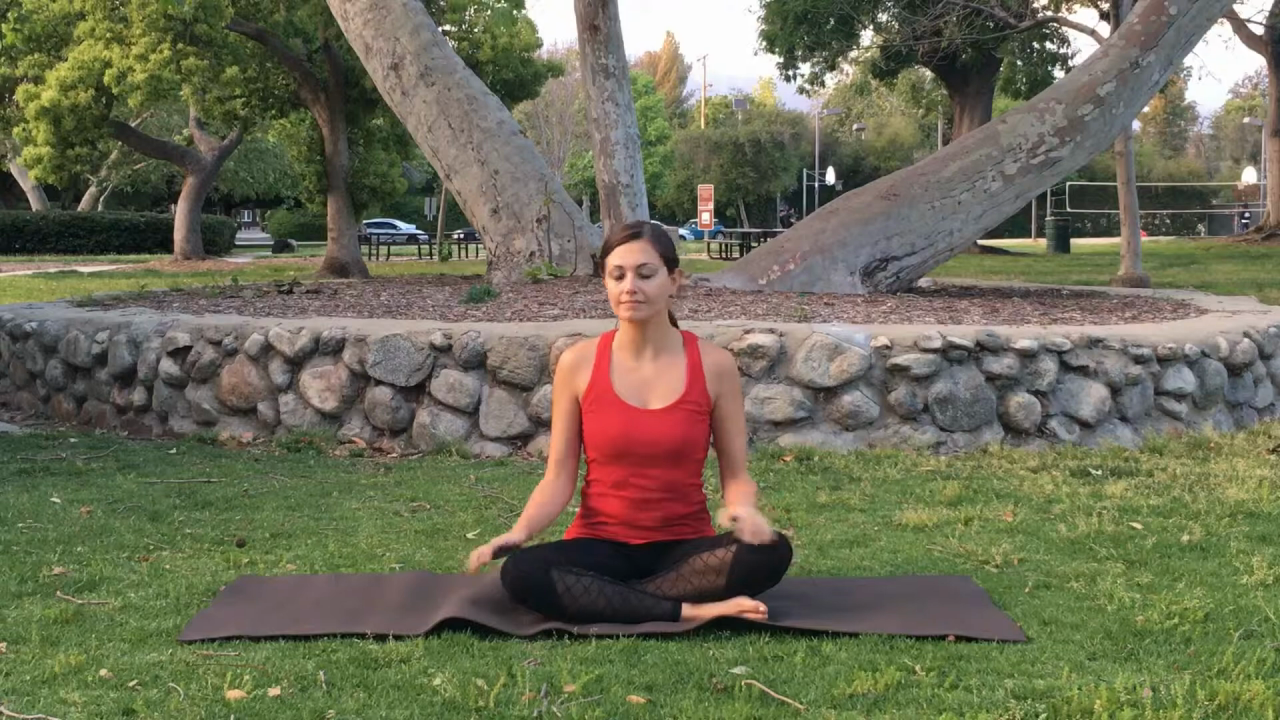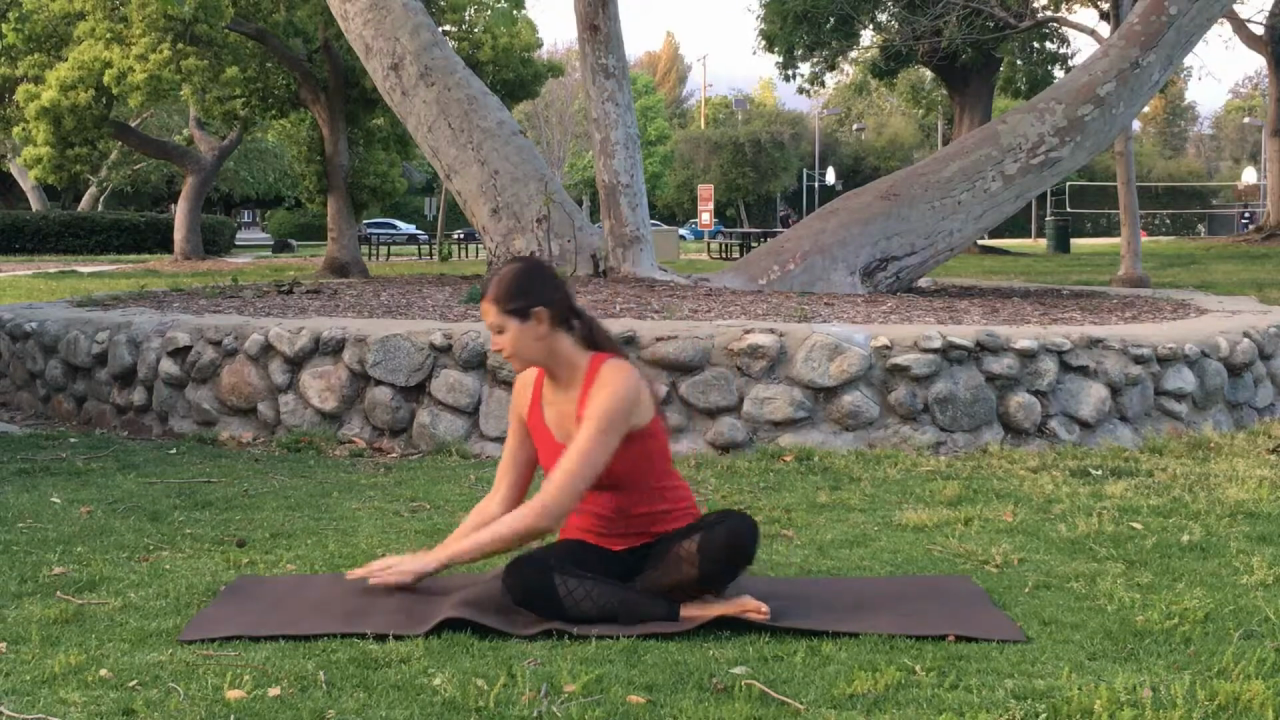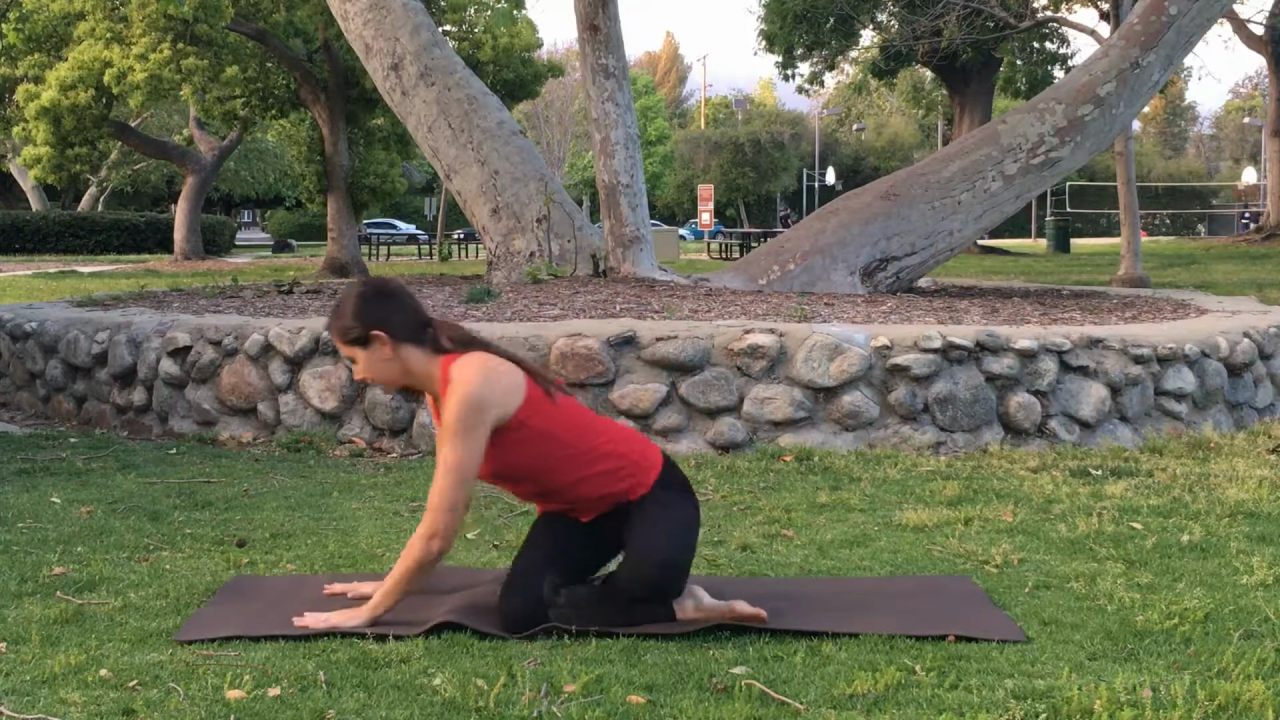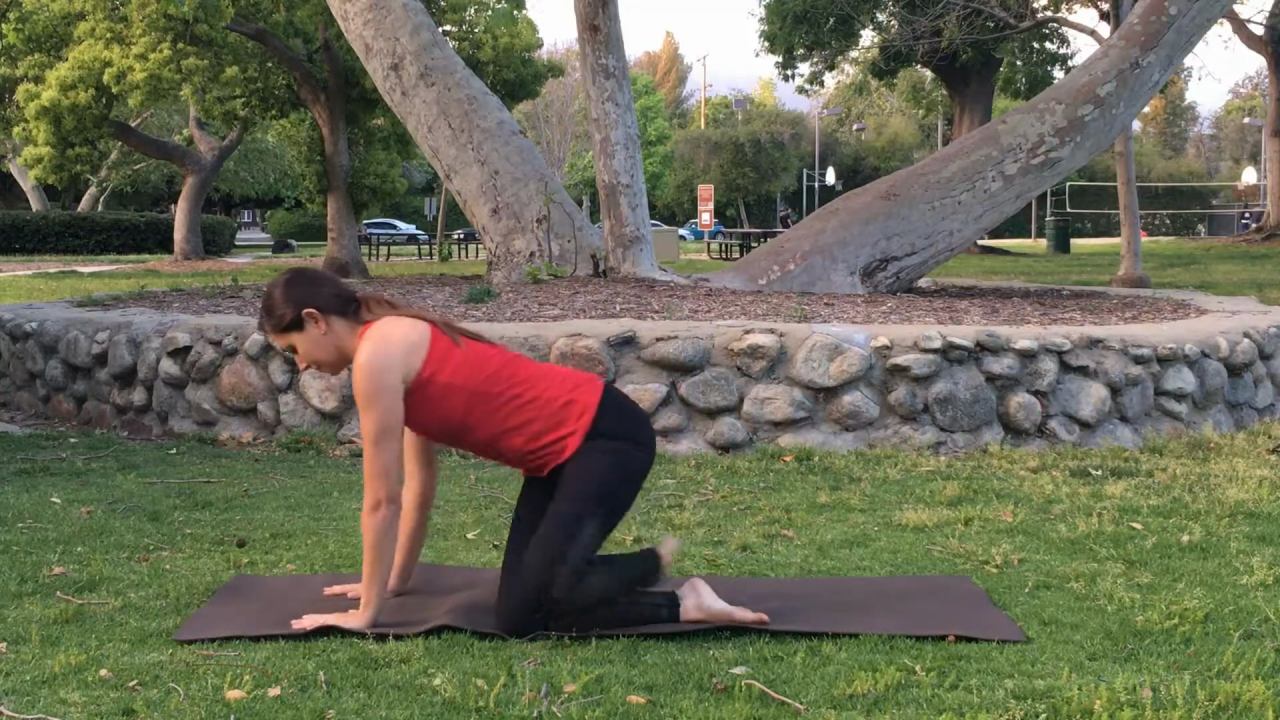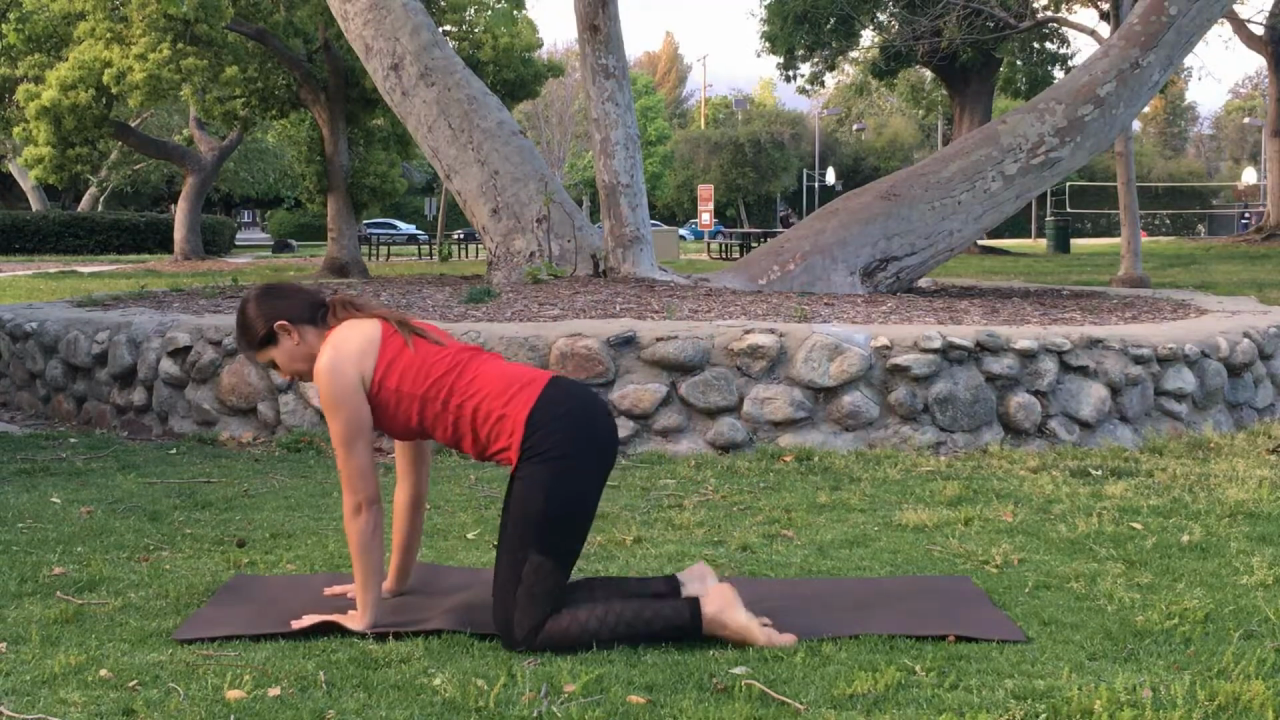
dt=0.5s
person 1, frame 1
left shoulder: (714, 365)
right shoulder: (578, 363)
left elbow: (736, 475)
right elbow: (559, 476)
left wrist: (744, 507)
right wrist: (519, 531)
left hip: (683, 546)
right hip: (600, 545)
left knee: (769, 552)
right knee: (521, 572)
left ankle: (595, 598)
right ankle: (690, 611)
person 1, frame 2
left shoulder: (616, 386)
right shoulder: (528, 387)
left elbow: (546, 514)
right elbow: (503, 499)
left wrist: (434, 559)
right wrist: (428, 561)
left hip: (666, 542)
right hip: (596, 547)
left knee: (736, 534)
right knee: (523, 580)
left ankle: (606, 598)
right ankle: (684, 609)
person 1, frame 3
left shoulder: (470, 385)
right shoulder: (442, 385)
left elbow: (438, 534)
right elbow: (445, 513)
left wrist: (370, 611)
right wrist: (392, 584)
left hip: (645, 492)
right hip: (576, 510)
left knee: (651, 577)
right knee: (519, 612)
right ankle: (676, 608)
person 1, frame 4
left shoulder: (376, 354)
right shoulder: (399, 343)
left elbow: (381, 499)
right elbow: (417, 483)
left wrist: (367, 610)
right wrist: (393, 580)
left hip: (606, 431)
right hip: (561, 450)
left knee: (555, 588)
right knee: (518, 618)
left ankle: (651, 564)
right ankle: (685, 604)
person 1, frame 5
left shoulder: (335, 360)
right shoulder: (382, 342)
left elbow: (362, 502)
right elbow: (412, 483)
left wrist: (365, 612)
right wrist: (393, 581)
left hip: (556, 436)
right hip: (570, 417)
left knee: (524, 632)
right knee: (526, 606)
left ankle: (705, 612)
right ankle: (684, 588)
